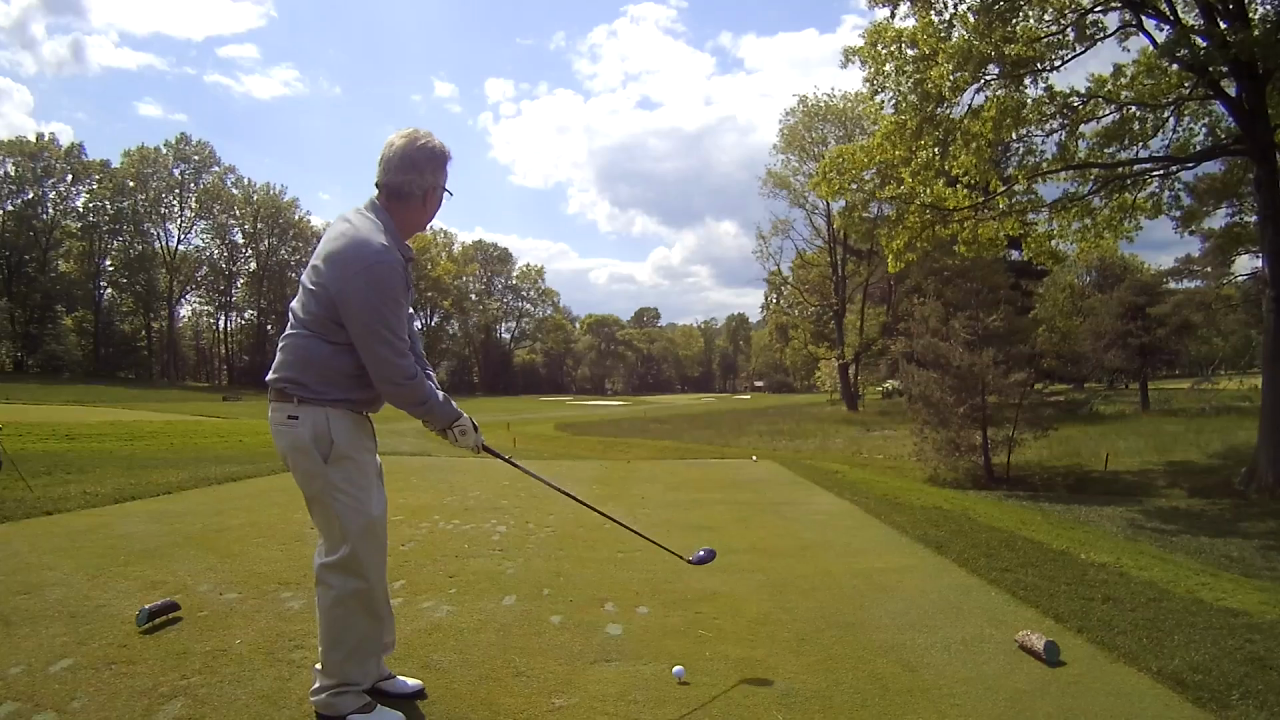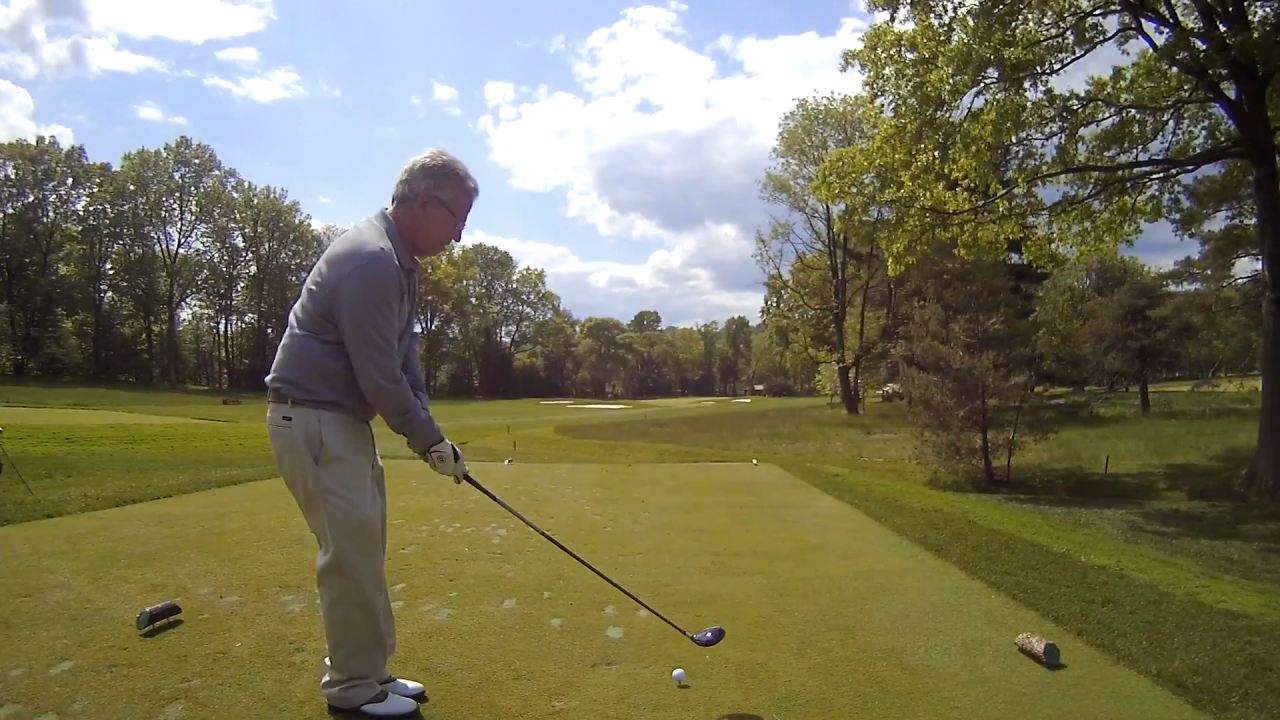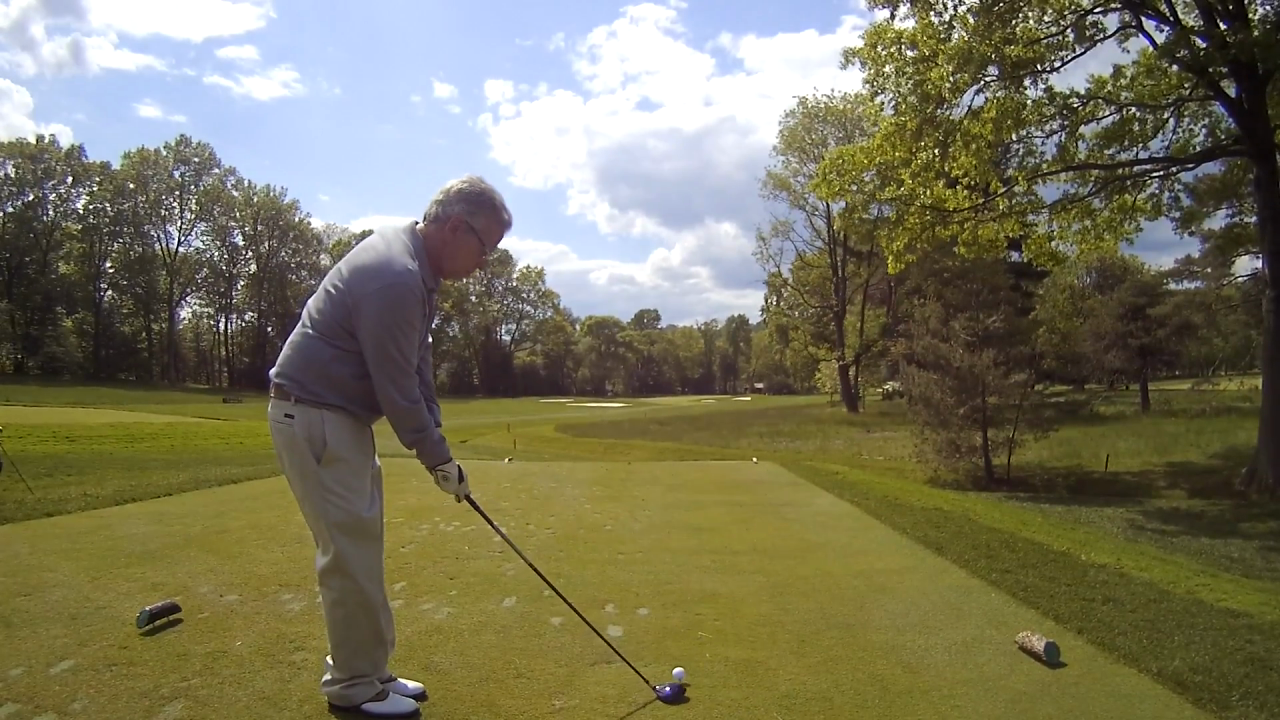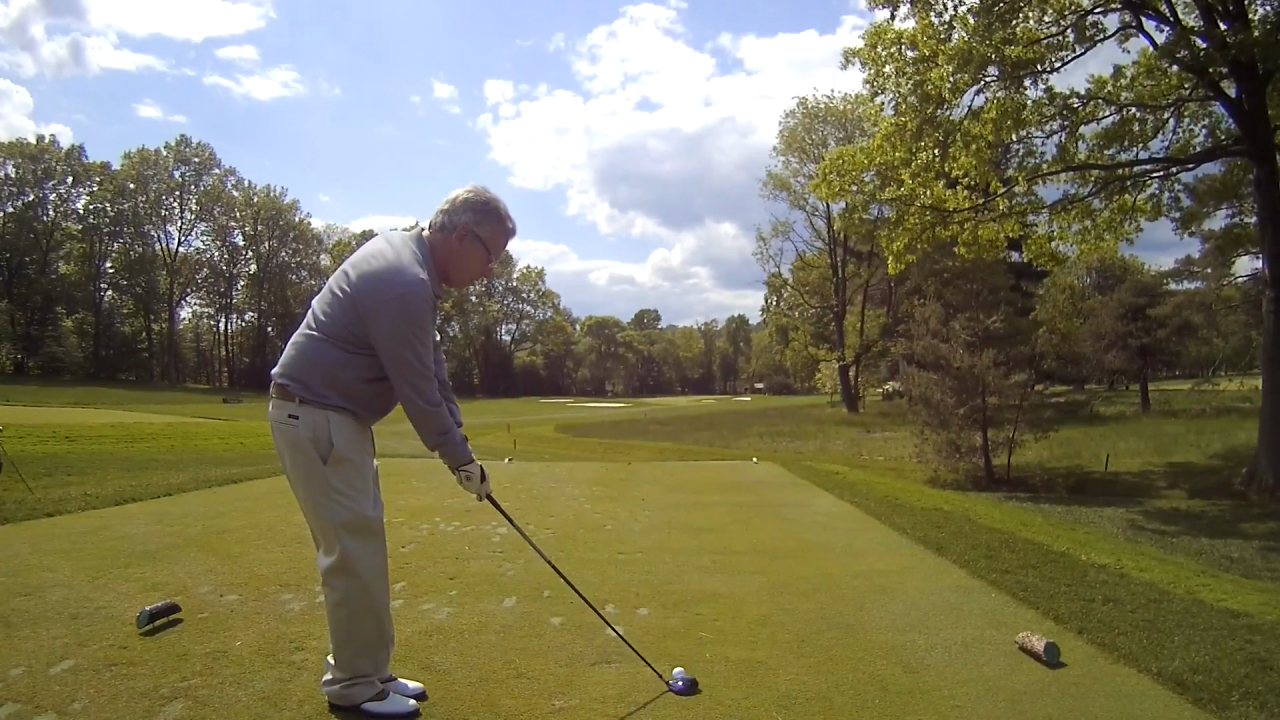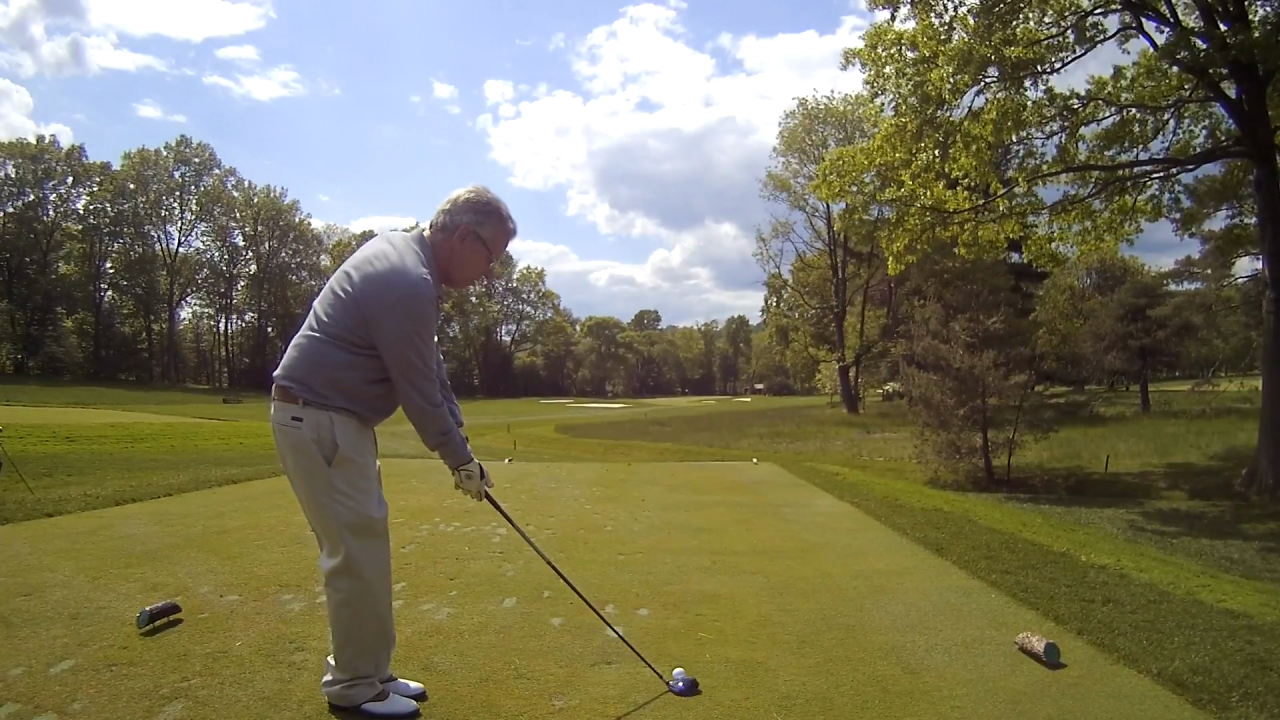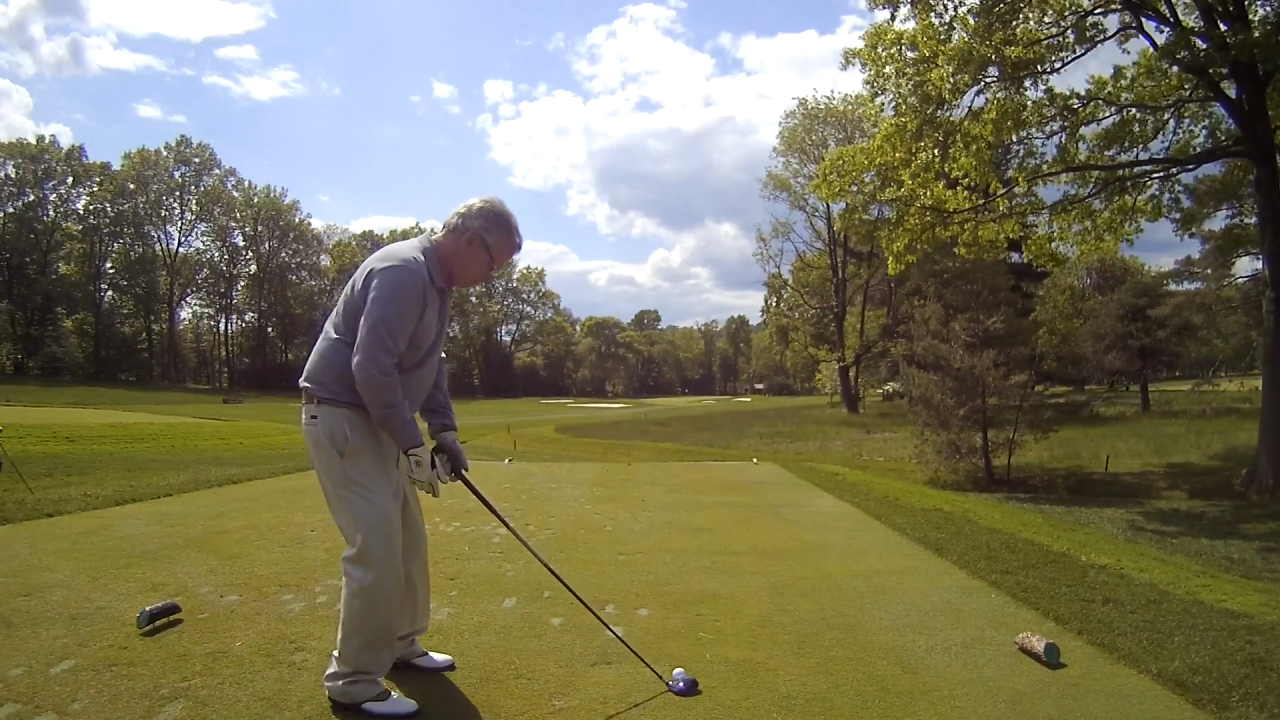
dt=0.7s
person 1, frame 1
left shoulder: (372, 235)
right shoulder: (372, 257)
left elbow: (403, 338)
right elbow: (394, 372)
left wrist: (442, 402)
right wrist: (447, 418)
left hip: (338, 413)
right hip: (319, 417)
left knee: (362, 544)
right knee: (352, 550)
left ankle: (366, 668)
person 1, frame 2
left shoulder: (394, 255)
right shoulder: (371, 261)
left elbow: (404, 351)
right elbow: (379, 375)
left wrist: (425, 429)
right wrist: (427, 438)
left hip: (341, 416)
right hip: (313, 418)
left knee: (363, 546)
right knee: (350, 550)
left ankle: (366, 669)
person 1, frame 3
left shoulder: (413, 261)
right shoulder: (394, 278)
left elbow: (417, 364)
right elbow: (398, 388)
left wrist: (436, 441)
right wrist: (438, 458)
left hip: (339, 413)
right hip: (313, 415)
left knee: (361, 544)
right knee: (350, 549)
left ankle: (365, 669)
person 1, frame 4
left shoulder: (407, 253)
right shoulder: (404, 284)
left elbow: (431, 366)
right elbow: (417, 390)
left wrist: (459, 441)
right wrist: (460, 459)
left hip: (333, 413)
right hip: (315, 416)
left knee: (361, 544)
right knee: (353, 548)
left ankle: (364, 669)
person 1, frame 5
left shoulder: (403, 249)
right shoulder: (408, 285)
left elbow: (429, 365)
right elbow: (418, 392)
left wrist: (458, 435)
right wrist: (460, 459)
left hip: (333, 415)
right hip: (317, 418)
left knee: (365, 543)
right knee: (357, 549)
left ankle: (367, 668)
person 1, frame 6
left shoulder: (435, 281)
right shoulder: (402, 272)
left elbow: (428, 365)
right elbow: (370, 369)
left wrist: (444, 429)
right wrist: (414, 445)
left hip: (378, 422)
right hip: (343, 417)
left knee: (406, 538)
right knee: (376, 545)
left ankle: (400, 643)
